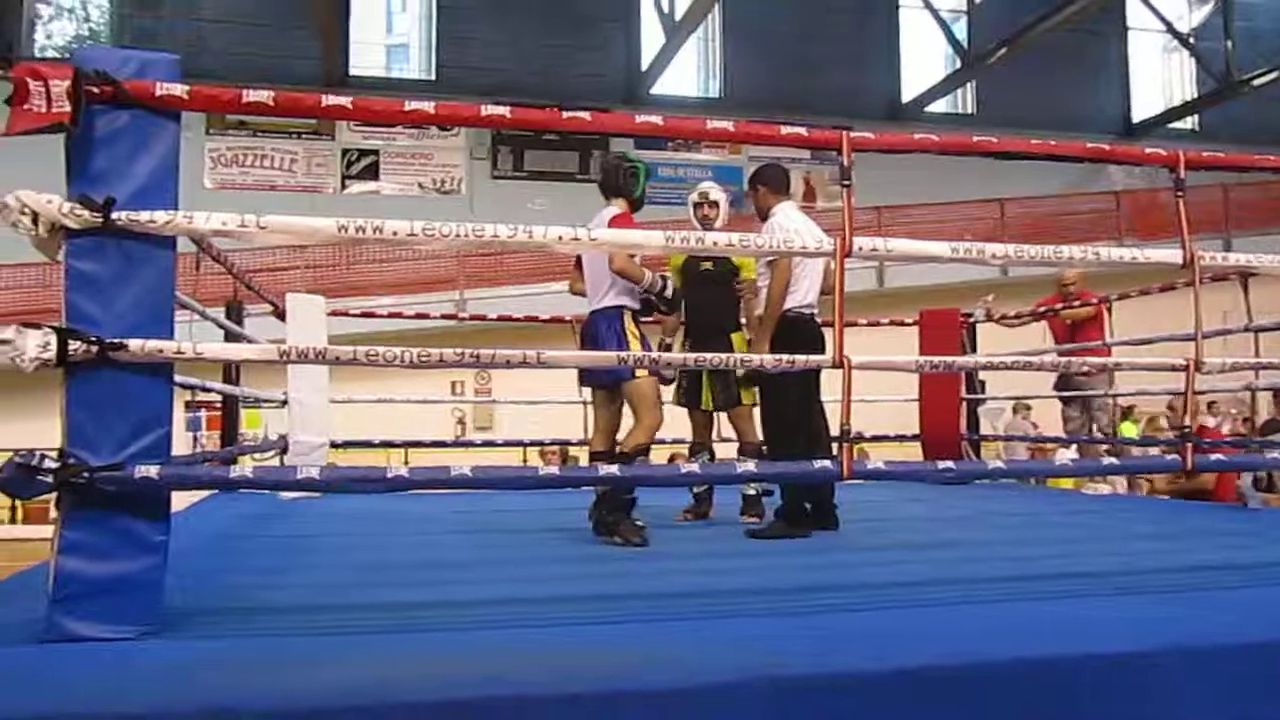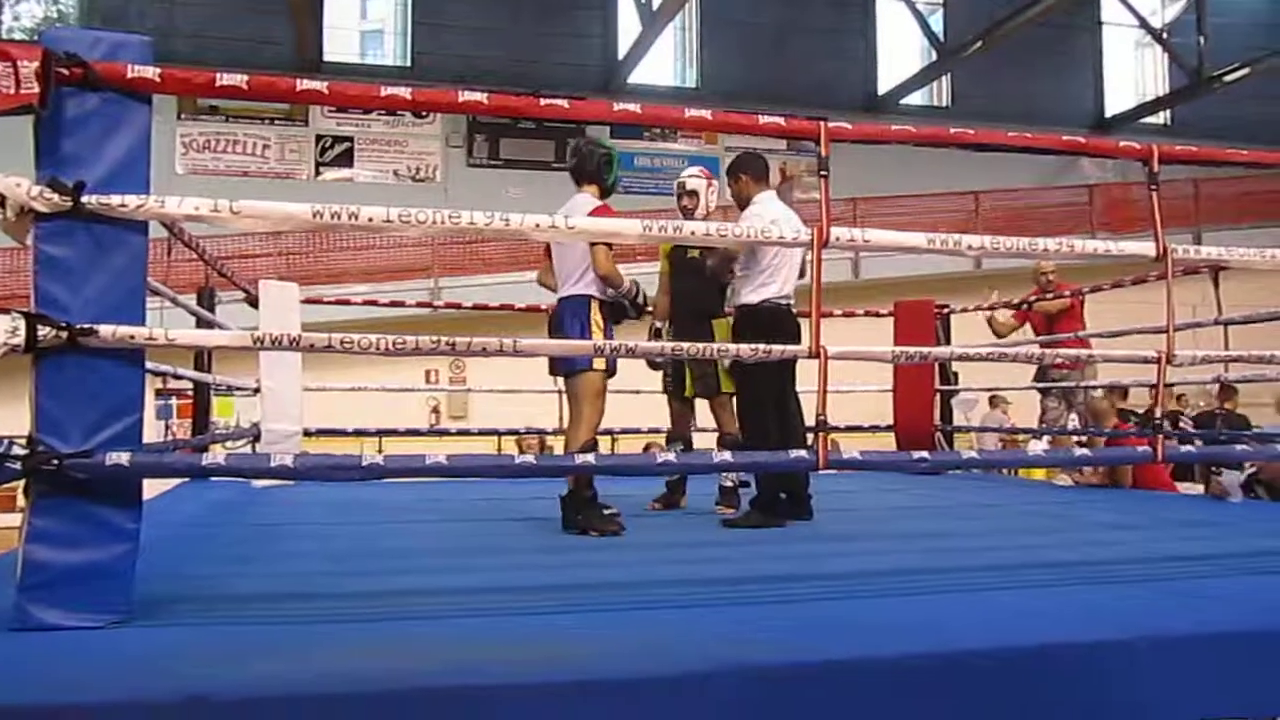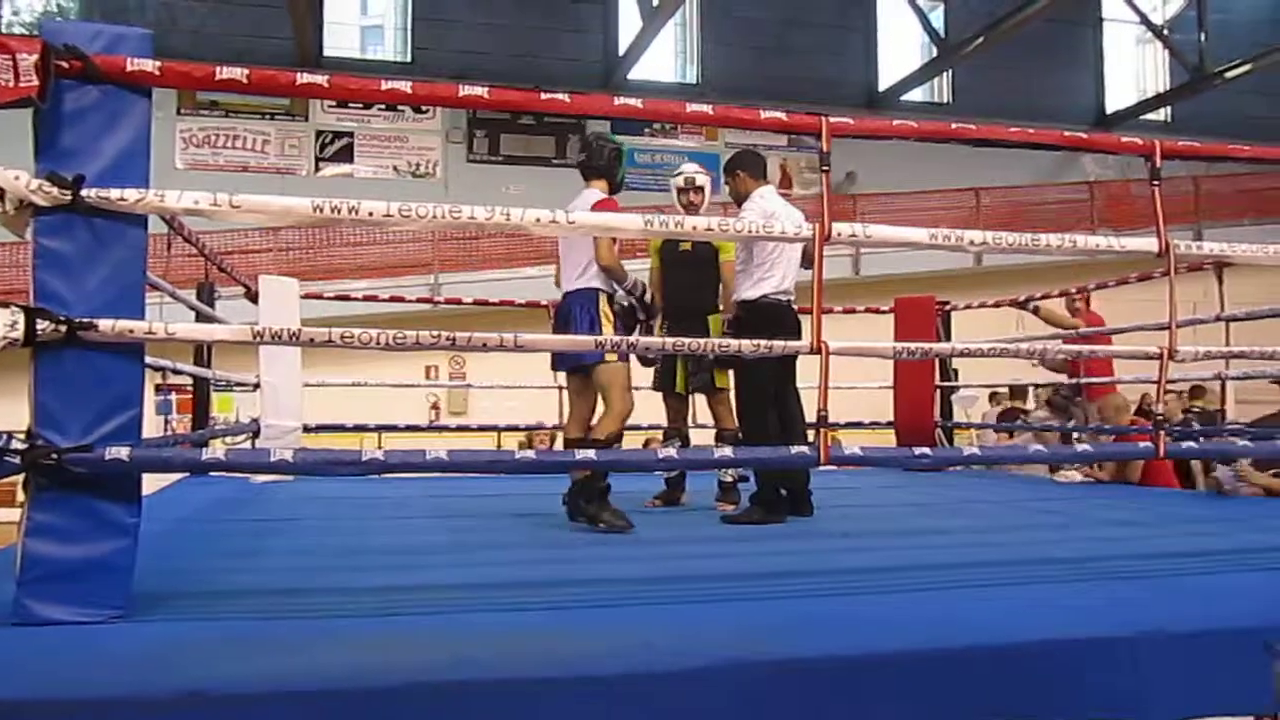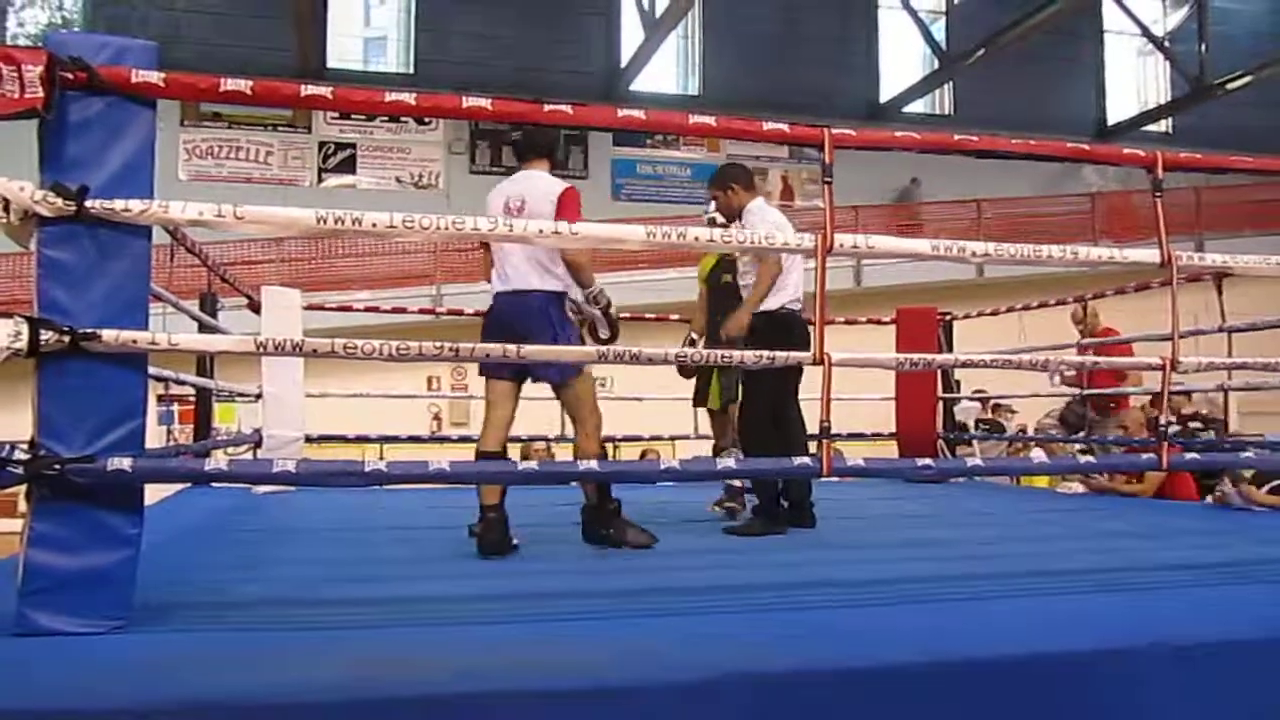
dt=1s
person 1, frame 1
left shoulder: (595, 224)
right shoulder: (620, 217)
left elbow: (577, 283)
right elbow: (619, 263)
right wrist: (655, 284)
left hip: (596, 322)
right hip: (618, 323)
left knee: (605, 425)
right knee: (649, 418)
left ankle: (604, 508)
right ankle: (615, 505)
person 1, frame 2
left shoulder: (563, 213)
right shoulder: (598, 210)
left elbow: (545, 276)
right elbow: (603, 268)
right wrist: (628, 291)
left hip: (564, 311)
right hip: (586, 312)
left knee: (579, 416)
right knee: (589, 415)
left ankle: (579, 501)
right ankle: (580, 504)
person 1, frame 3
left shoulder: (572, 208)
right shoulder: (603, 203)
right elbow: (605, 259)
right wrist: (636, 291)
left hip: (570, 306)
right hip: (592, 306)
left knee: (580, 411)
right knee: (619, 405)
left ankle: (579, 493)
right ankle: (591, 493)
person 1, frame 4
left shoulder: (496, 195)
right shoulder: (560, 192)
right elbow: (573, 255)
right wrist: (597, 298)
left hip: (502, 310)
right hip: (544, 309)
left knee: (496, 424)
right knee: (586, 421)
left ankle: (491, 524)
right ankle: (602, 518)
person 2, frame 1
left shoulder: (778, 222)
right shoulder: (810, 225)
left elbow: (781, 279)
left wrist: (763, 337)
left hip: (786, 329)
right hip: (808, 327)
left knee: (784, 424)
right knee: (809, 420)
left ankle: (793, 515)
right ankle: (821, 510)
person 2, frame 2
left shoulder: (758, 211)
right shoulder: (790, 215)
left elbow: (734, 251)
left wrist: (715, 262)
left hip: (758, 319)
right hip: (783, 317)
left knee: (758, 412)
right knee: (784, 407)
left ankle: (768, 505)
right ankle: (796, 499)
person 2, frame 3
left shoulder: (758, 205)
right shoulder: (792, 212)
right elbow: (809, 256)
left hip: (757, 314)
right hip: (783, 313)
left knee: (757, 409)
right knee: (785, 403)
left ankle: (768, 500)
right ankle: (797, 494)
person 2, frame 4
left shoulder: (759, 217)
right shoulder: (768, 218)
left elbow: (772, 266)
left wrist: (744, 313)
right wrist: (743, 318)
left hip: (772, 326)
right hip: (788, 326)
left knee: (757, 421)
right knee: (785, 417)
left ankle: (770, 512)
right ankle: (799, 507)
person 3, frame 1
left shoulder: (740, 252)
right shoulder: (681, 255)
left elbow: (753, 300)
left wrist: (753, 341)
right wrist: (665, 345)
left hip: (729, 343)
right hip: (694, 345)
left knee: (742, 421)
right knee: (700, 427)
left ankle: (753, 499)
right ankle: (702, 499)
person 3, frame 2
right shoulder: (671, 242)
right wrist: (656, 331)
left hip: (713, 332)
right hip: (679, 333)
left knee: (723, 410)
right knee: (678, 417)
left ankle: (729, 490)
right ankle: (674, 489)
person 3, frame 3
left shoulder: (719, 234)
right shoulder: (661, 238)
left elbow: (730, 285)
right elbow: (656, 289)
left hip: (707, 327)
right hip: (671, 329)
left knee: (719, 404)
right knee: (674, 410)
left ankle: (728, 485)
right ankle: (674, 485)
person 3, frame 4
right shoulder: (708, 264)
right wrist: (691, 341)
right hip: (714, 349)
left knee: (737, 415)
right knee: (719, 424)
left ankle: (736, 490)
right ankle: (732, 488)
